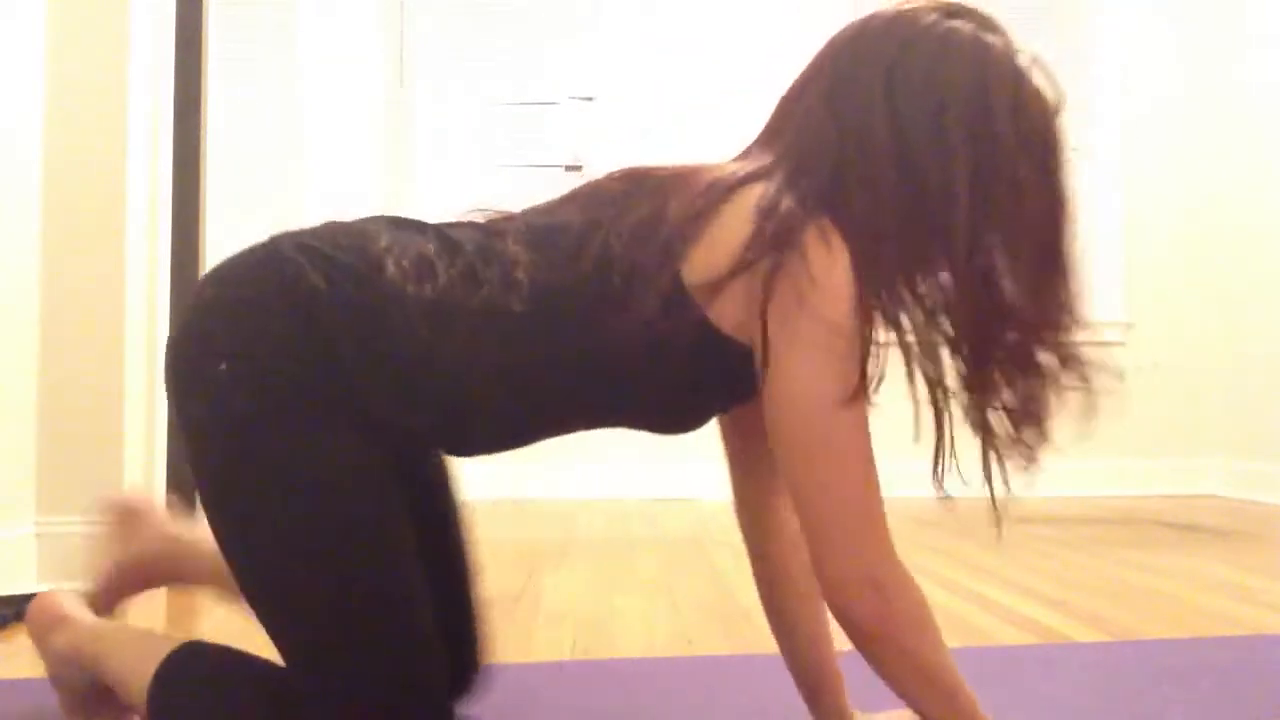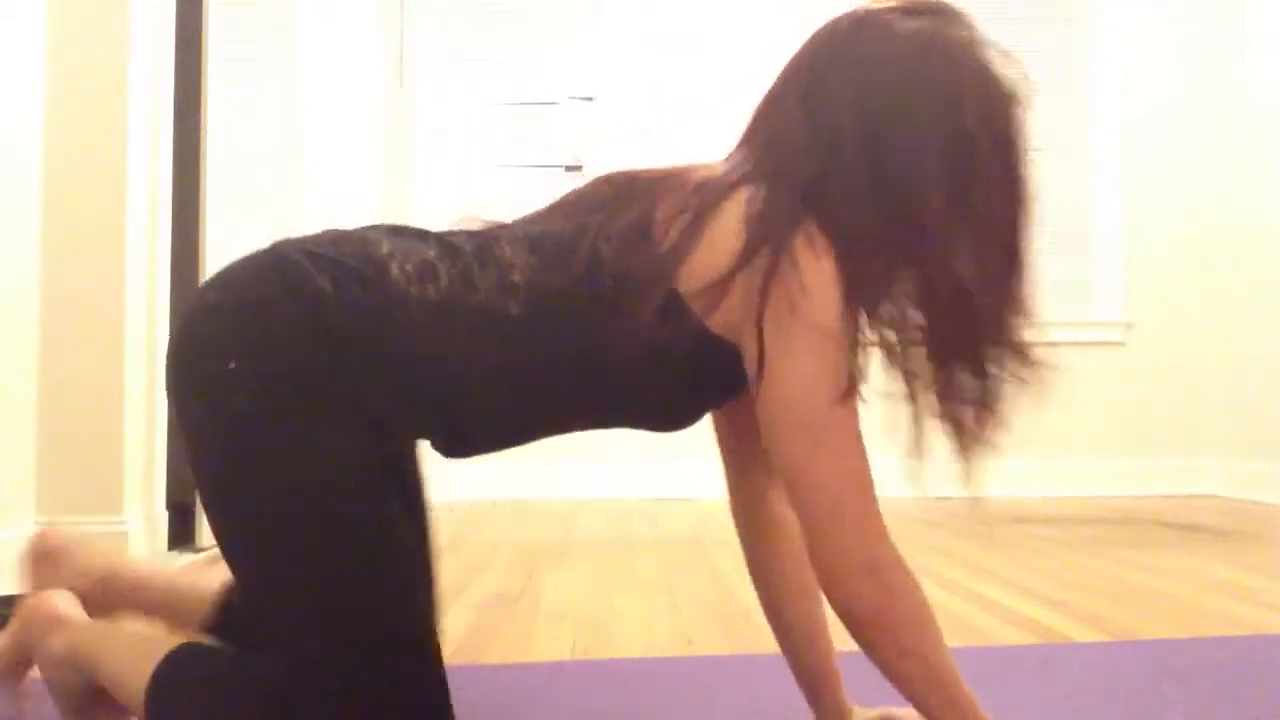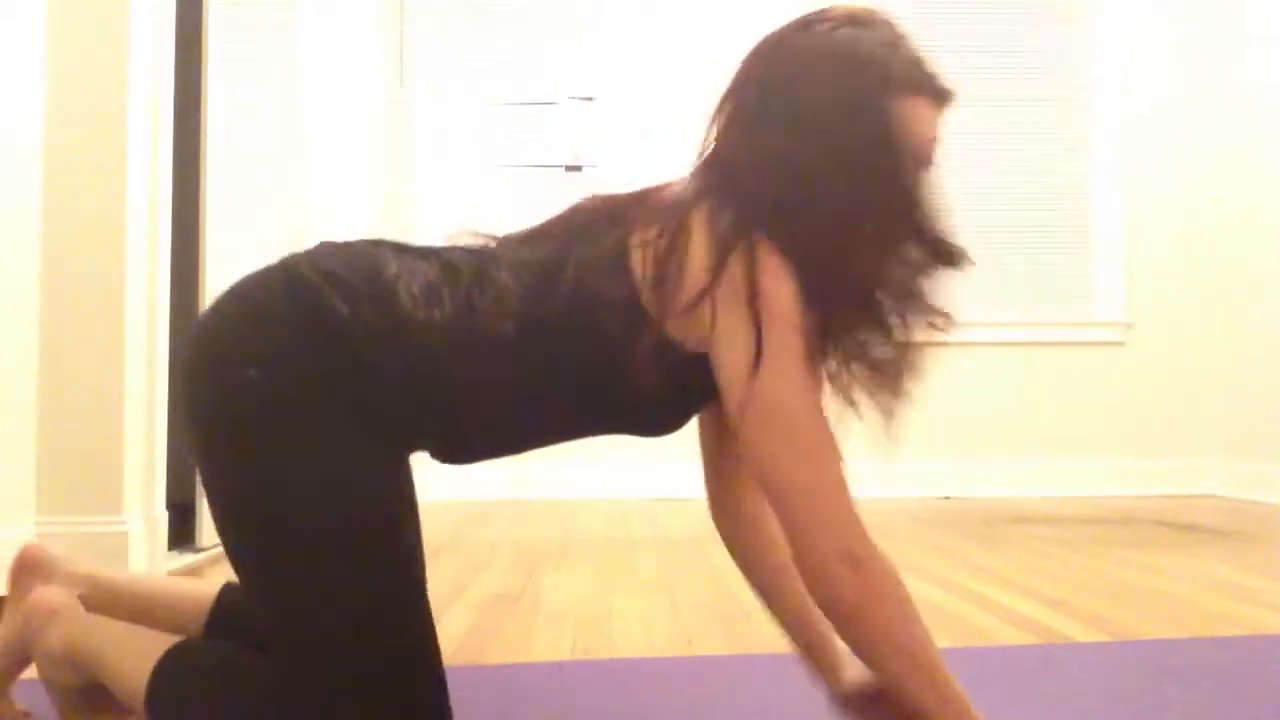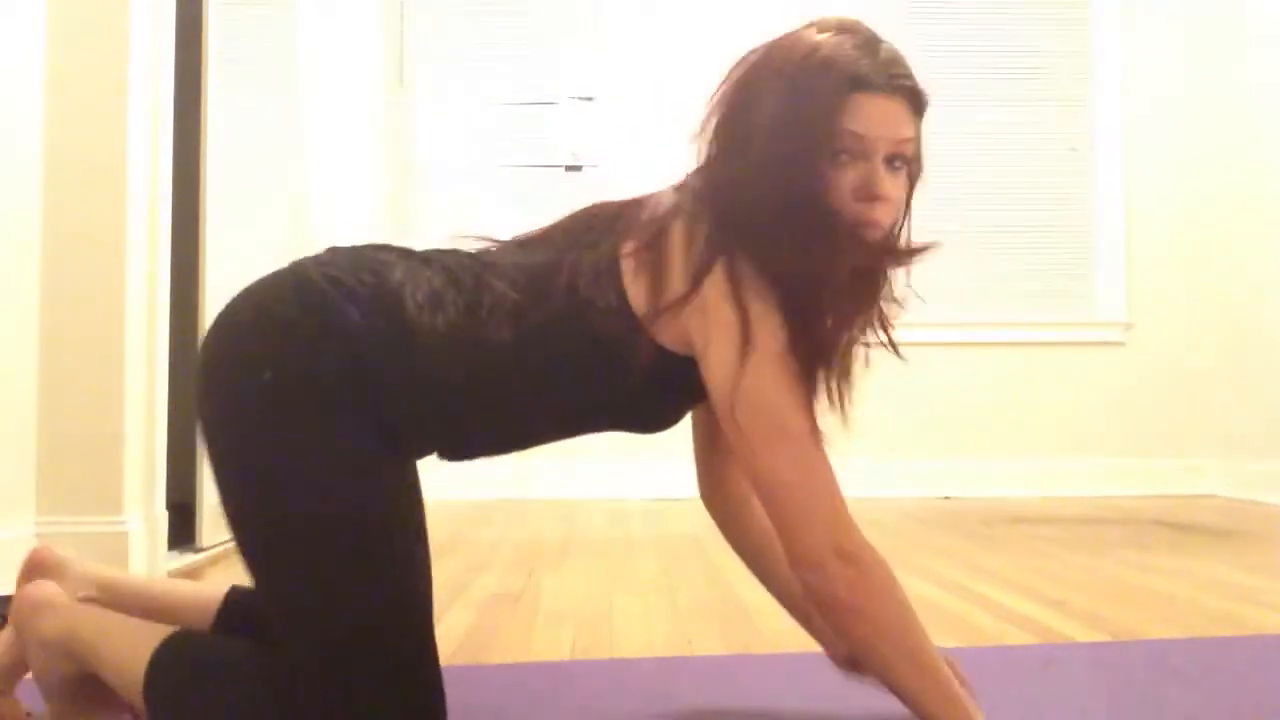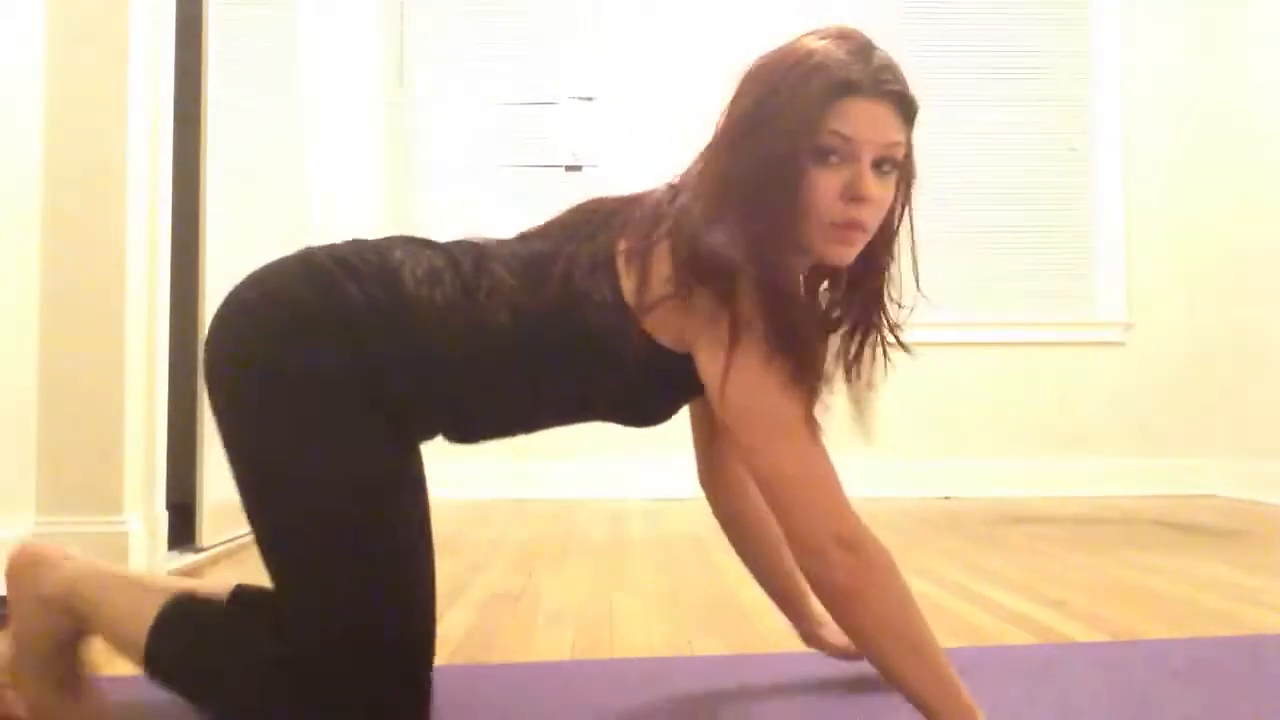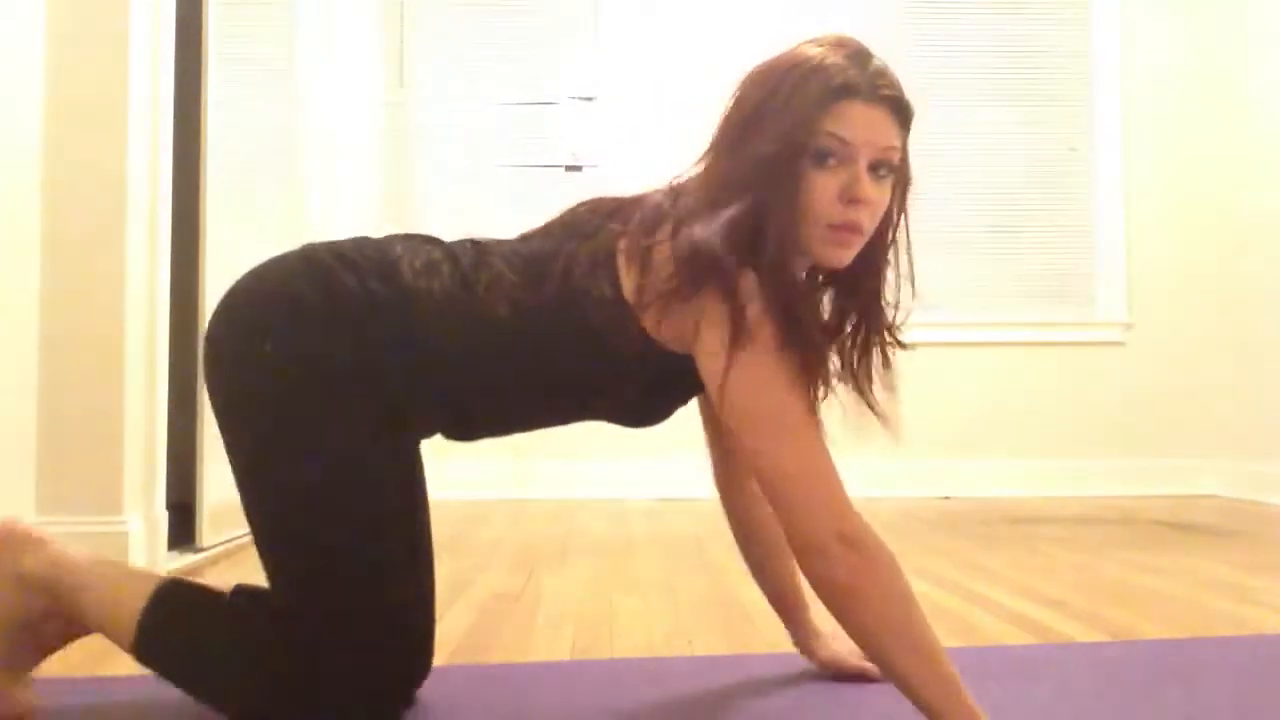
dt=0.1s
person 1, frame 1
left shoulder: (760, 222)
right shoulder: (805, 258)
left elbow: (773, 511)
right elbow: (865, 578)
left hip: (346, 349)
right hip: (273, 351)
left ankle: (181, 551)
person 1, frame 2
left shoulder: (744, 230)
right shoulder: (791, 260)
left elbow: (761, 505)
right elbow: (859, 570)
left hip: (328, 350)
right hip: (271, 356)
left ankle: (92, 579)
person 1, frame 3
left shoulder: (721, 244)
right shoulder: (749, 271)
left elbow: (741, 500)
right elbow: (841, 563)
left hip: (327, 362)
right hip: (281, 365)
left knee: (352, 642)
left ankle: (80, 588)
person 1, frame 4
left shoulder: (713, 256)
right shoulder: (727, 275)
left elbow: (728, 485)
right elbow: (834, 558)
left hip: (335, 363)
right hip: (291, 367)
left ankle: (84, 589)
person 1, frame 5
left shoulder: (749, 272)
right shoulder: (720, 277)
left elbow: (731, 479)
right elbow: (834, 545)
left wrist: (817, 628)
left hip: (346, 357)
right hip: (295, 348)
left ankle: (90, 597)
person 1, frame 6
left shoulder: (755, 277)
right shoulder: (720, 276)
left elbow: (746, 483)
right elbow: (836, 543)
left wrist: (812, 638)
left hip: (346, 350)
right hip: (297, 341)
left ankle: (86, 588)
